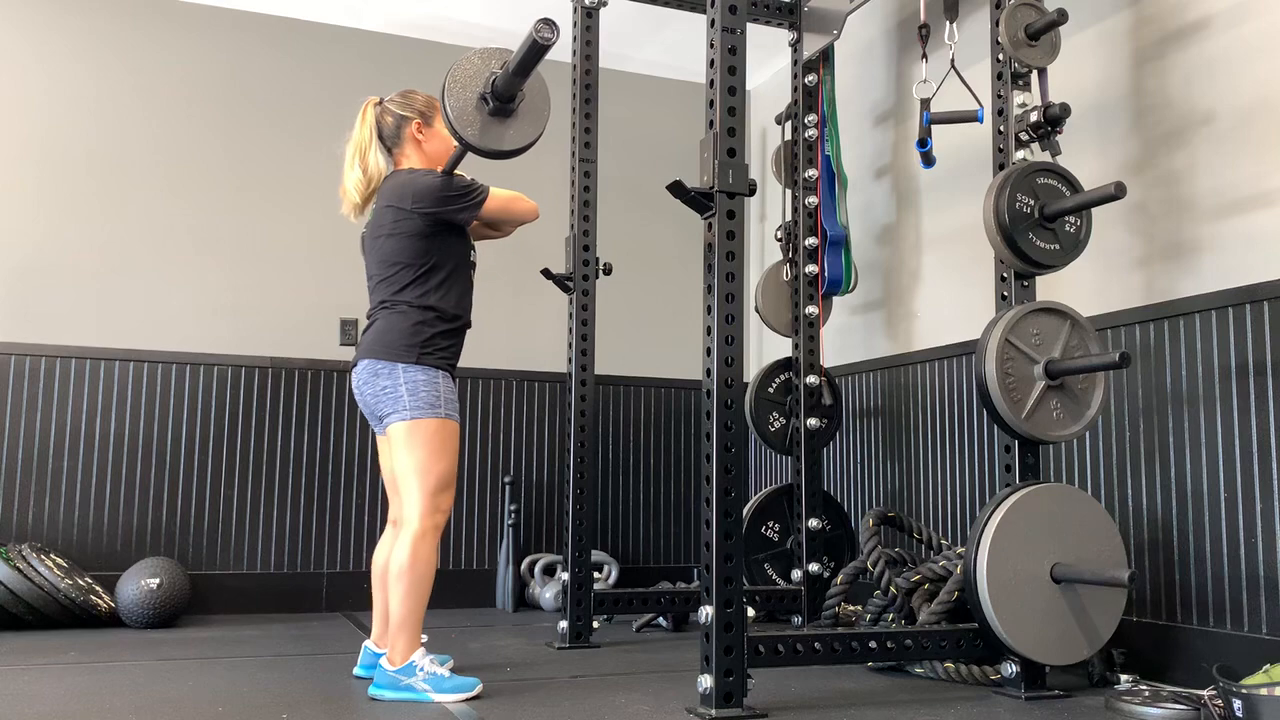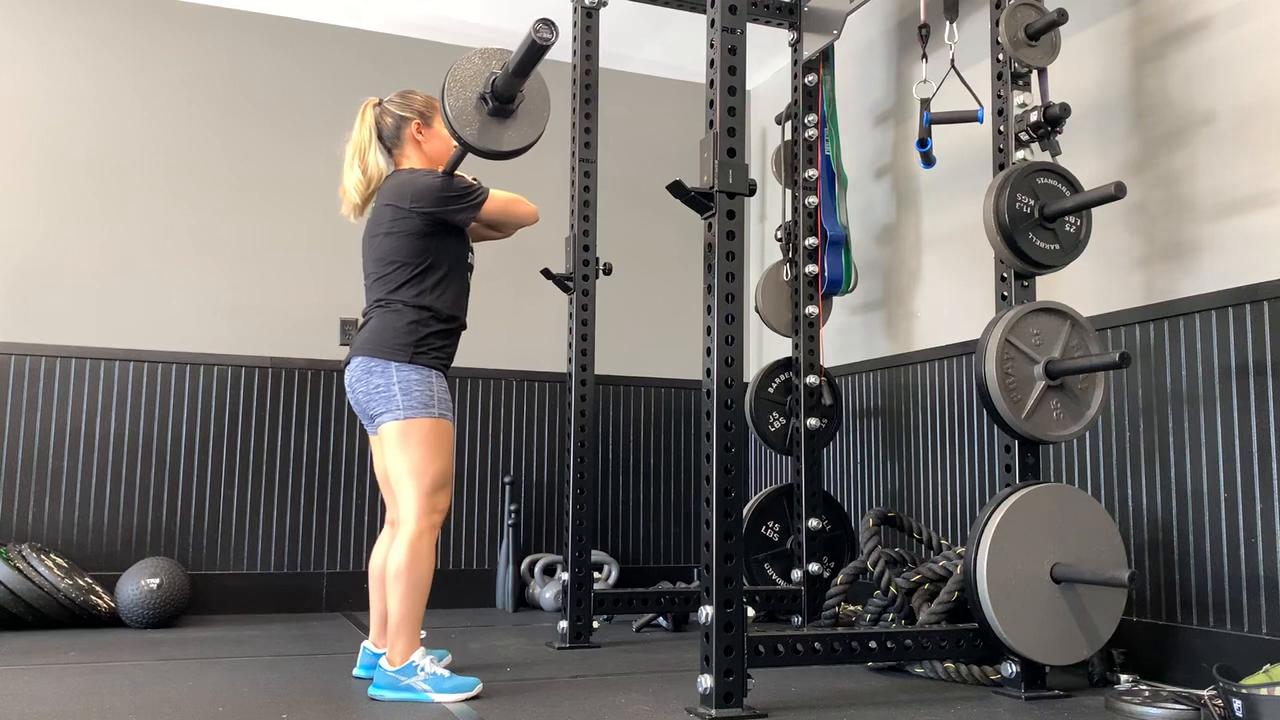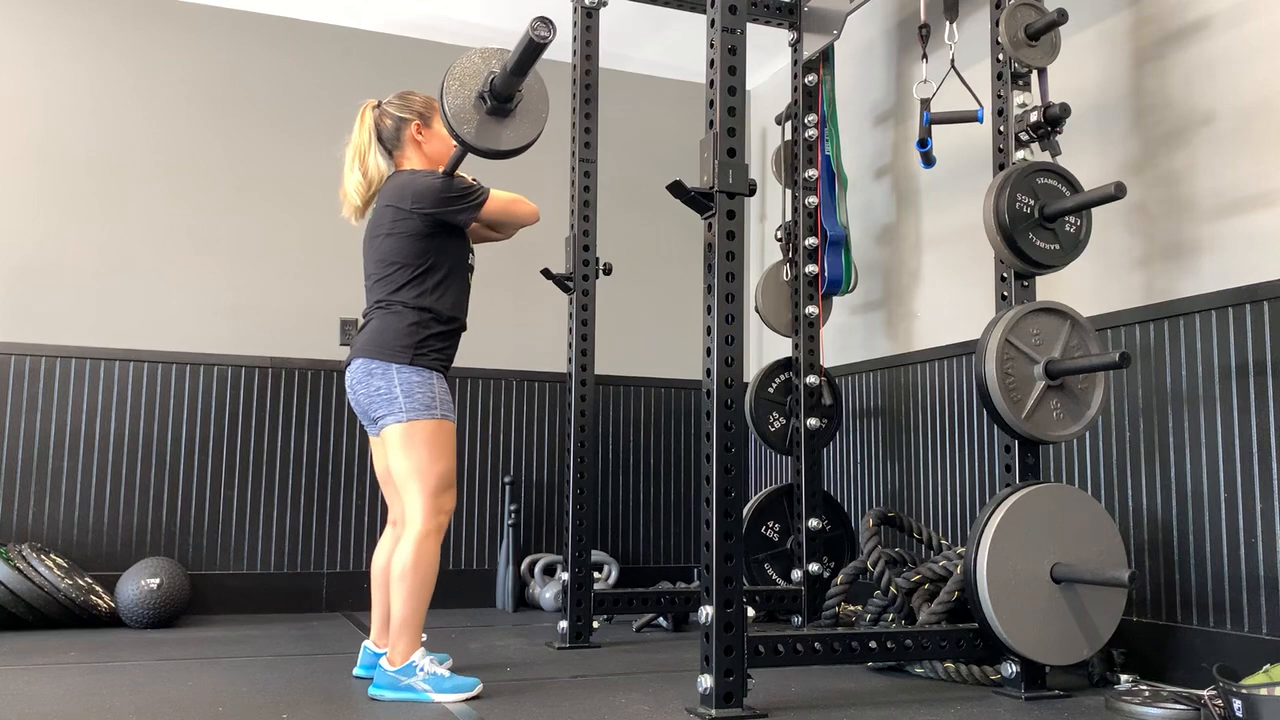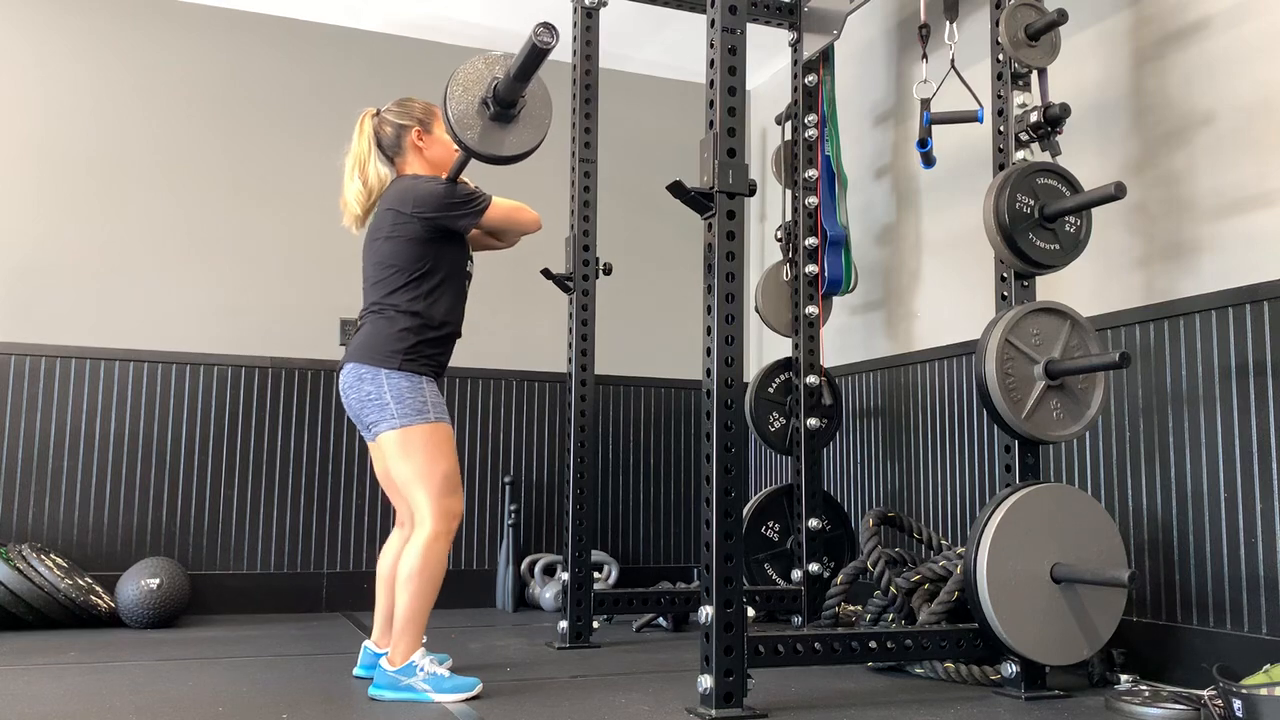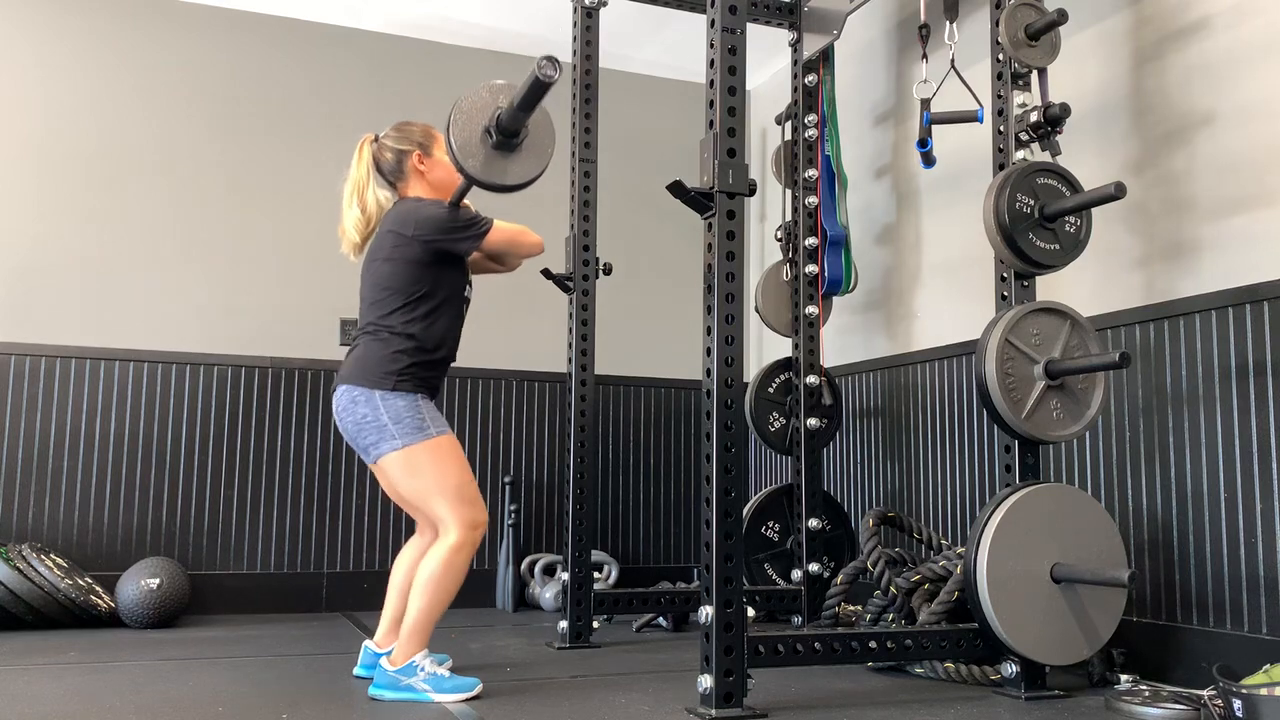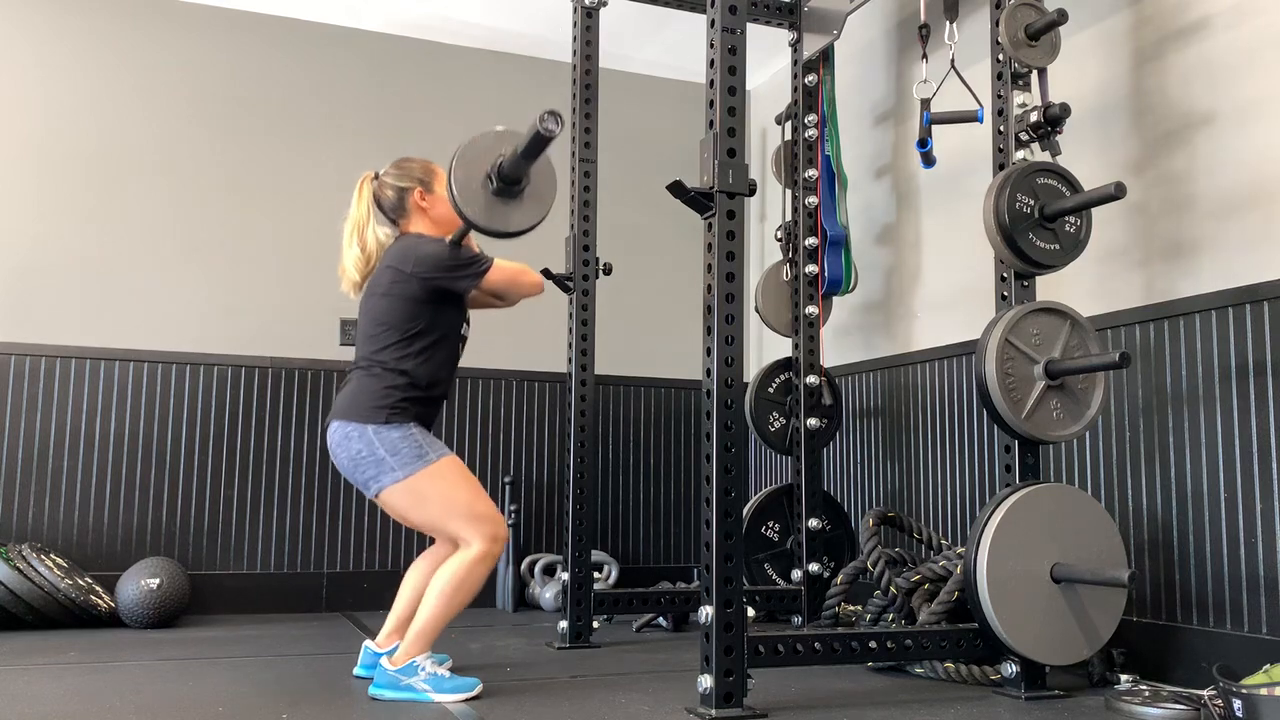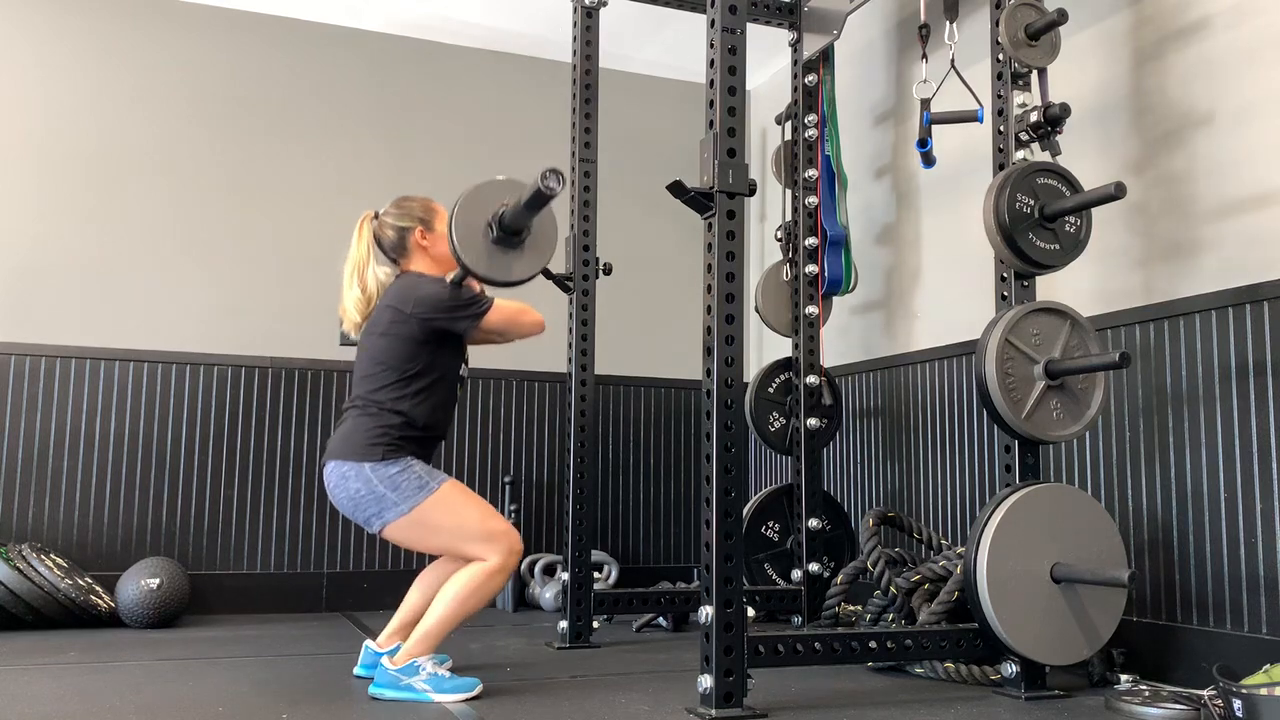
dt=0.2s
person 1, frame 1
left shoulder: (393, 198)
right shoulder: (427, 187)
left elbow: (478, 228)
right elbow: (525, 210)
left wrist: (476, 217)
right wrist: (480, 200)
left hip: (384, 368)
right hip: (410, 367)
left knee: (405, 517)
right knee: (426, 515)
left ankle: (381, 647)
right ankle: (401, 667)
person 1, frame 2
left shoulder: (395, 198)
right shoulder: (425, 187)
left elbow: (475, 228)
right elbow: (525, 213)
left wrist: (473, 213)
right wrist: (478, 195)
left hip: (378, 367)
right hip: (402, 367)
left knee: (403, 518)
right knee: (423, 514)
left ankle: (379, 647)
right ankle: (400, 666)
person 1, frame 3
left shoulder: (396, 198)
right shoulder: (427, 189)
left elbow: (490, 229)
right elbow: (526, 213)
left wrist: (470, 205)
right wrist: (475, 195)
left hip: (378, 369)
right hip: (403, 367)
left knee: (406, 519)
right knee: (429, 515)
left ankle: (380, 647)
right ankle: (402, 666)
person 1, frame 4
left shoulder: (401, 202)
right shoulder: (429, 193)
left elbow: (497, 238)
right elbow: (527, 221)
left wrist: (477, 223)
right wrist: (476, 202)
left hip: (375, 374)
right hip: (395, 374)
left knee: (414, 520)
right knee: (438, 515)
left ankle: (381, 647)
right ankle: (402, 665)
person 1, frame 5
left shoulder: (404, 224)
right shoulder: (430, 217)
left elbow: (499, 262)
right elbow: (528, 244)
left wrist: (479, 248)
right wrist: (487, 238)
left hip: (369, 395)
right hip: (388, 396)
left knee: (437, 527)
right knee: (464, 524)
left ankle: (382, 647)
right ankle: (403, 665)
person 1, frame 6
left shoulder: (405, 259)
right shoulder: (430, 255)
left elbow: (498, 295)
right elbow: (528, 282)
left wrist: (470, 259)
right wrist: (474, 255)
left hip: (364, 428)
right hip: (382, 429)
left knee: (459, 538)
right knee: (485, 536)
left ankle: (384, 647)
right ankle: (404, 665)
person 1, frame 7
left shoulder: (406, 297)
right shoulder: (429, 295)
left elbow: (497, 329)
right elbow: (529, 323)
left wrist: (472, 297)
right wrist: (480, 295)
left hip: (361, 464)
right hip: (376, 466)
left knee: (473, 547)
right knee: (501, 548)
left ankle: (385, 647)
right ankle: (406, 666)
